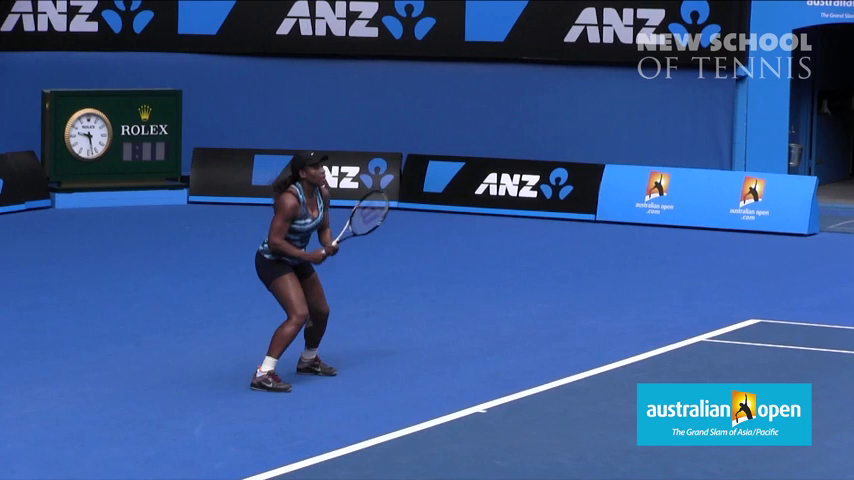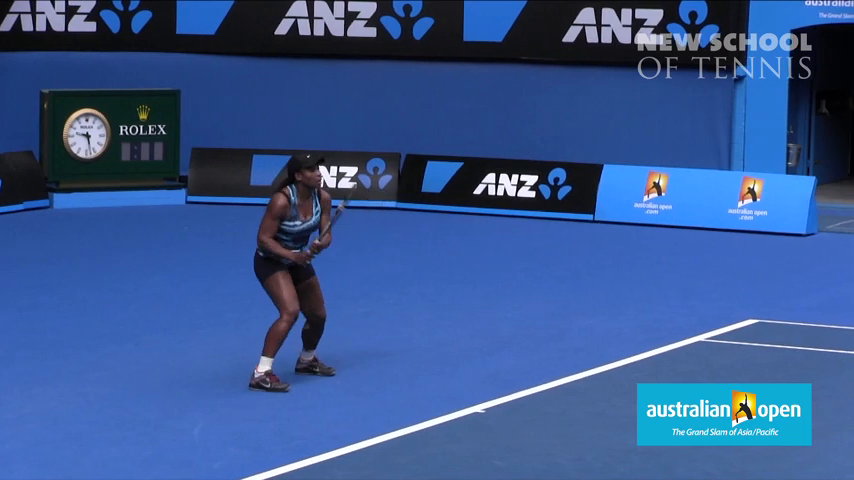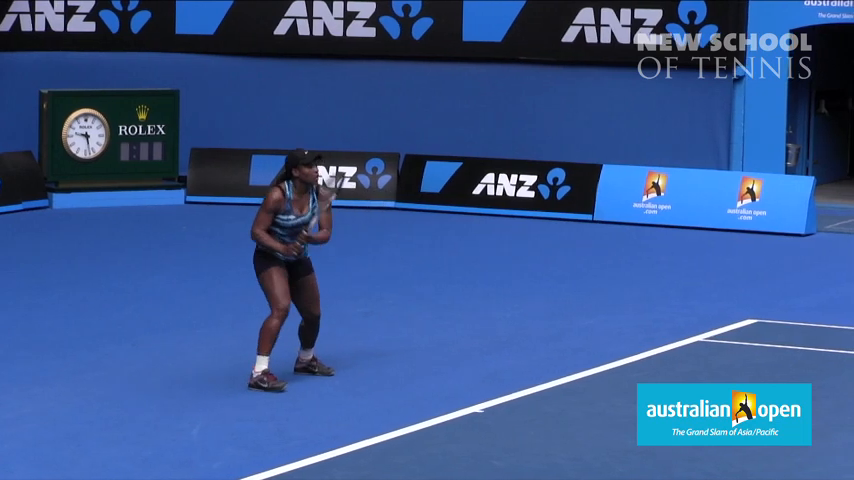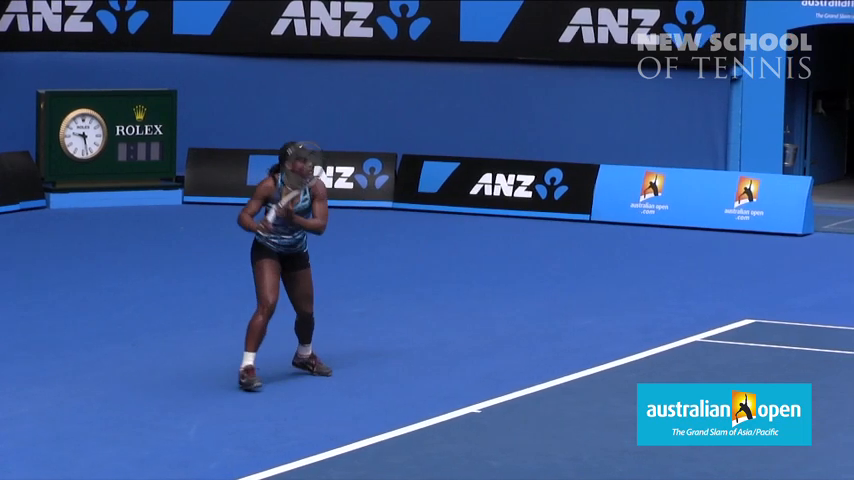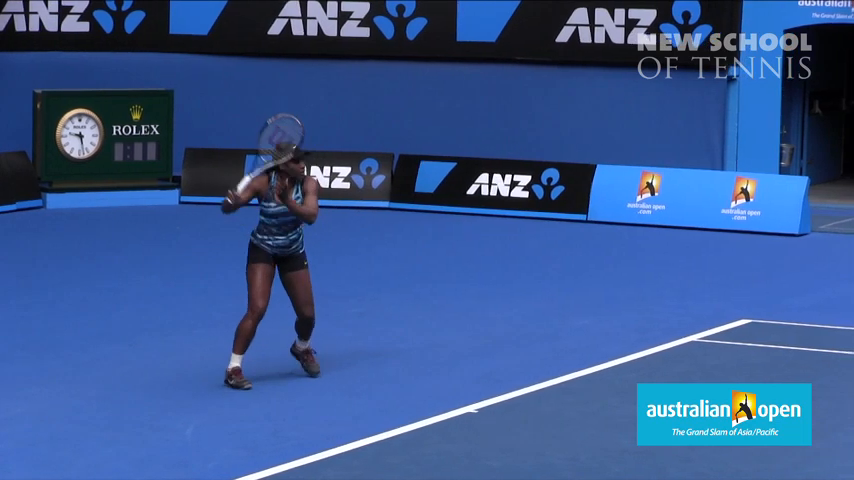
dt=0.7s
person 1, frame 1
left shoulder: (322, 193)
right shoulder: (290, 201)
left elbow: (323, 227)
right elbow: (275, 241)
left wrist: (328, 245)
right wrist: (308, 256)
left hip: (297, 261)
right hip: (273, 261)
left knee: (321, 312)
right knee: (299, 315)
left ankle: (309, 360)
right ankle: (263, 374)
person 1, frame 2
left shoulder: (322, 198)
right shoulder: (282, 201)
left elbow: (326, 233)
right elbow: (263, 239)
left wrist: (319, 245)
right wrist: (293, 255)
left hip: (297, 261)
right hip: (270, 260)
left knee: (318, 316)
right knee: (290, 312)
left ankle: (307, 360)
right ankle: (261, 374)
person 1, frame 3
left shoulder: (320, 195)
right shoulder: (277, 195)
left elbow: (326, 233)
right elbow: (257, 231)
left wrist: (309, 238)
right wrist: (281, 247)
left hip: (299, 260)
right hip: (270, 258)
left knee: (313, 314)
right knee: (281, 308)
left ankle: (305, 359)
right ankle: (260, 372)
person 1, frame 4
left shoulder: (316, 188)
right shoulder: (270, 185)
left elbow: (320, 225)
right elbow: (243, 216)
left wrist: (294, 218)
right wrist: (257, 226)
left hip: (296, 252)
right hip: (267, 250)
left knee: (306, 312)
right knee: (267, 305)
left ankle: (304, 356)
right ankle: (247, 366)
person 1, frame 5
left shoulder: (308, 184)
right shoulder: (263, 183)
left elbow: (311, 216)
right elbow: (227, 208)
left wrist: (287, 201)
right wrist: (231, 201)
left hip: (293, 252)
right hip: (262, 249)
left knee: (307, 314)
right knee: (257, 309)
left ankle: (302, 348)
right ankle: (233, 368)
